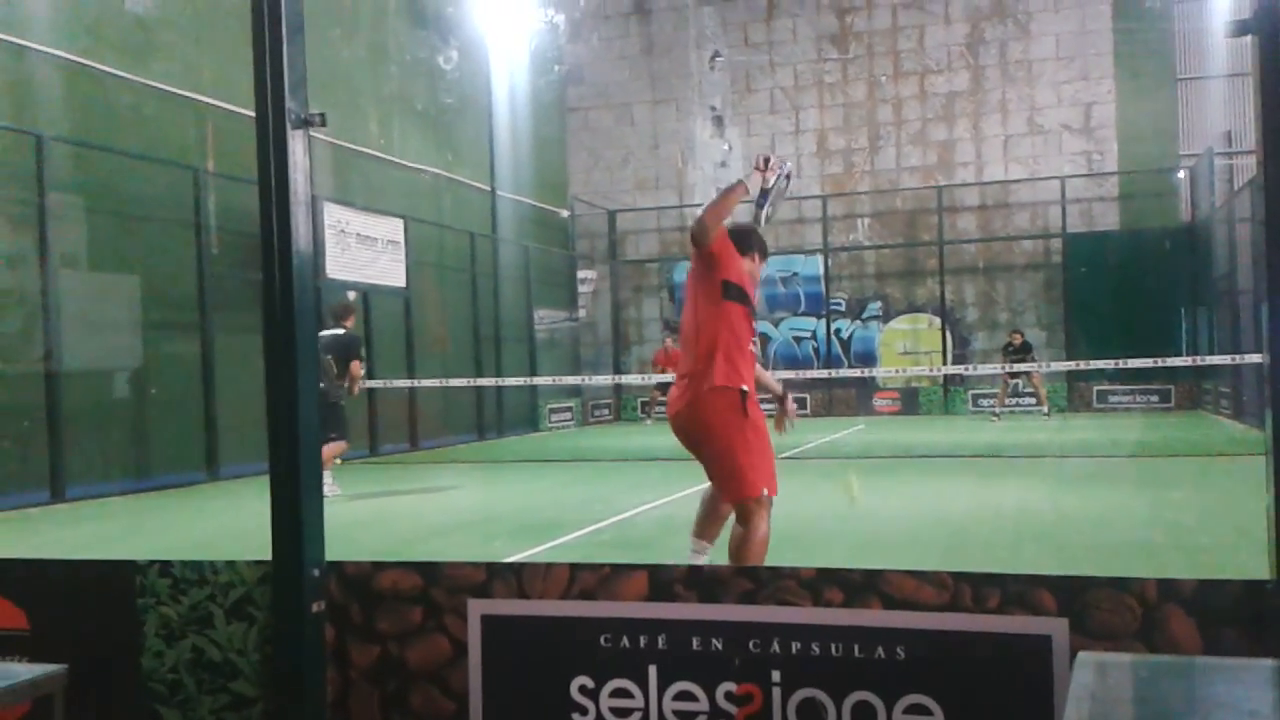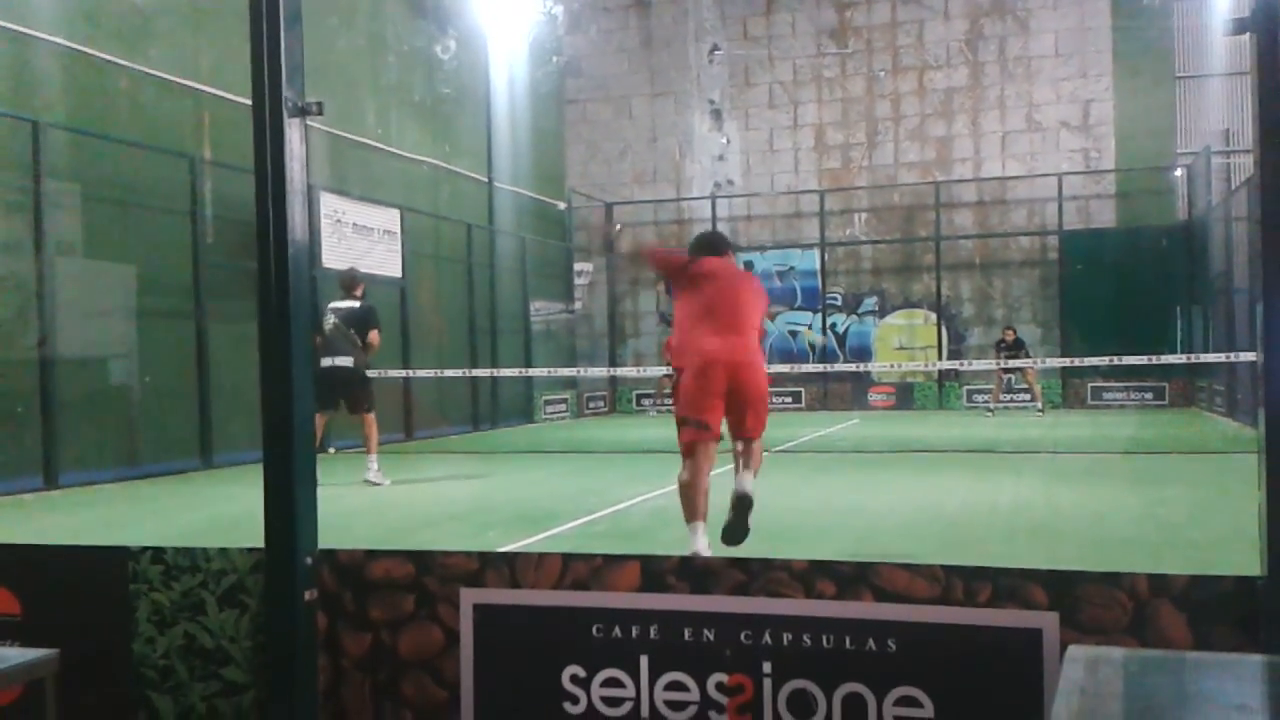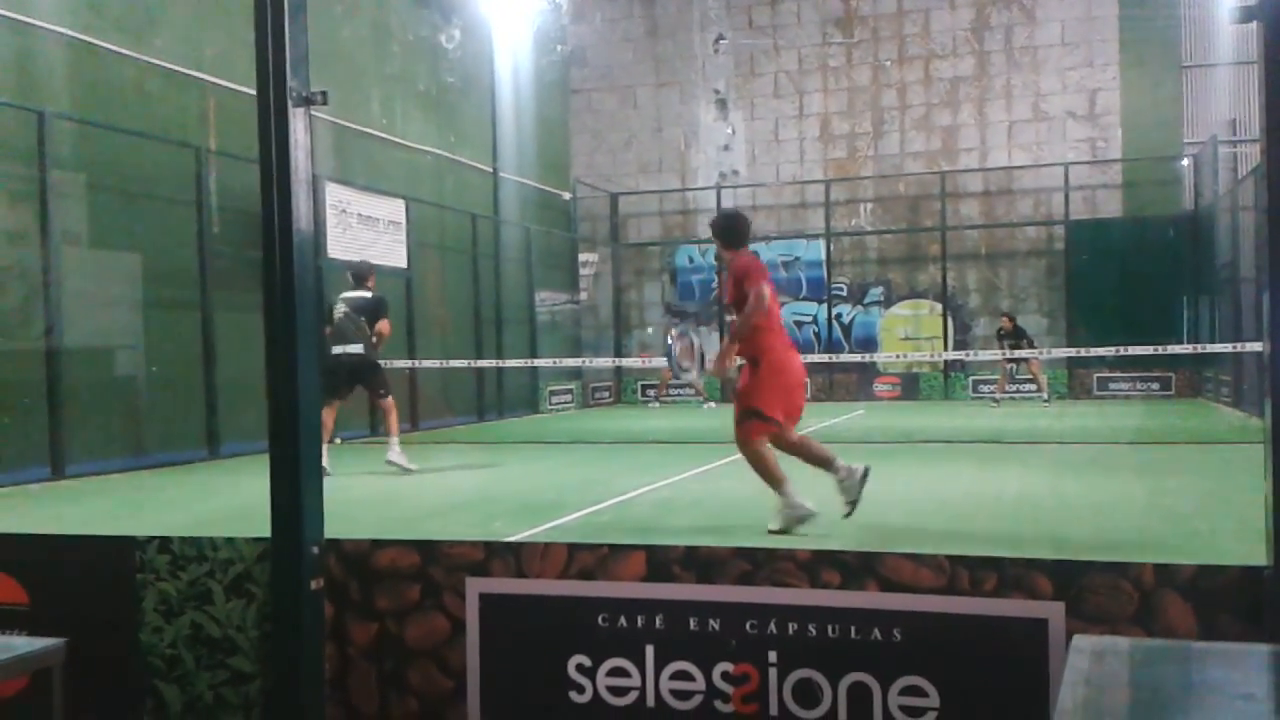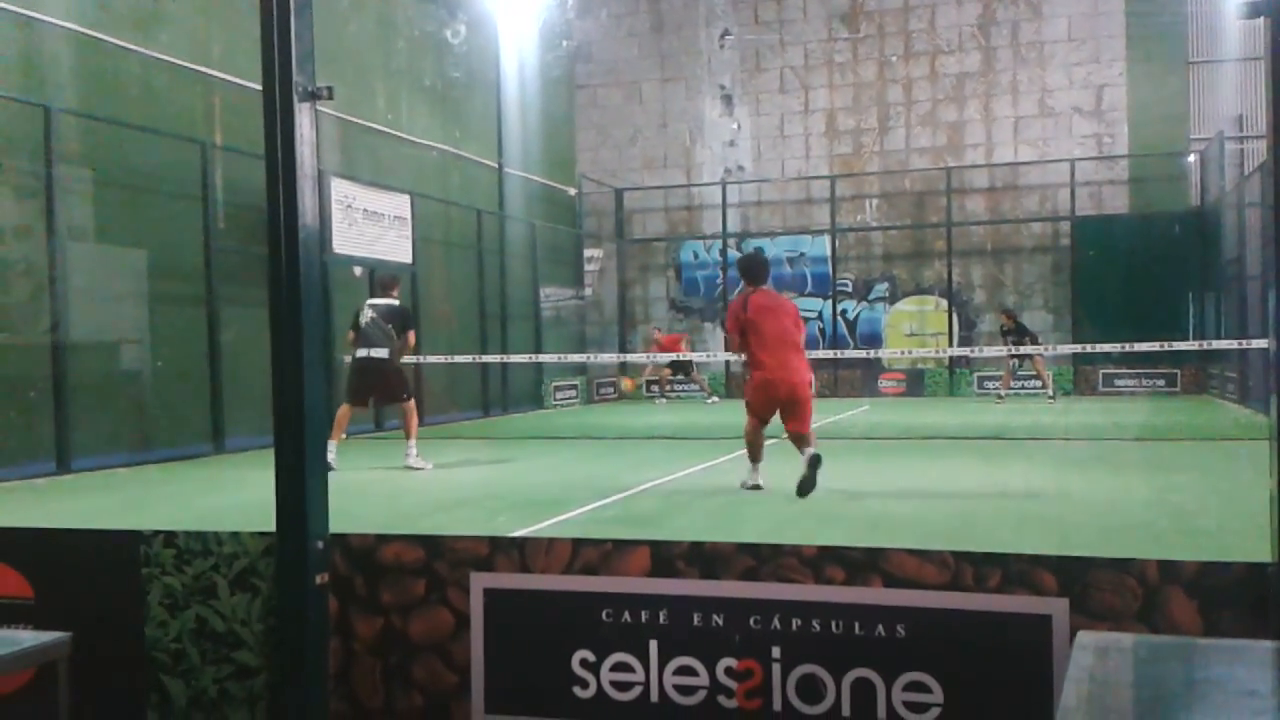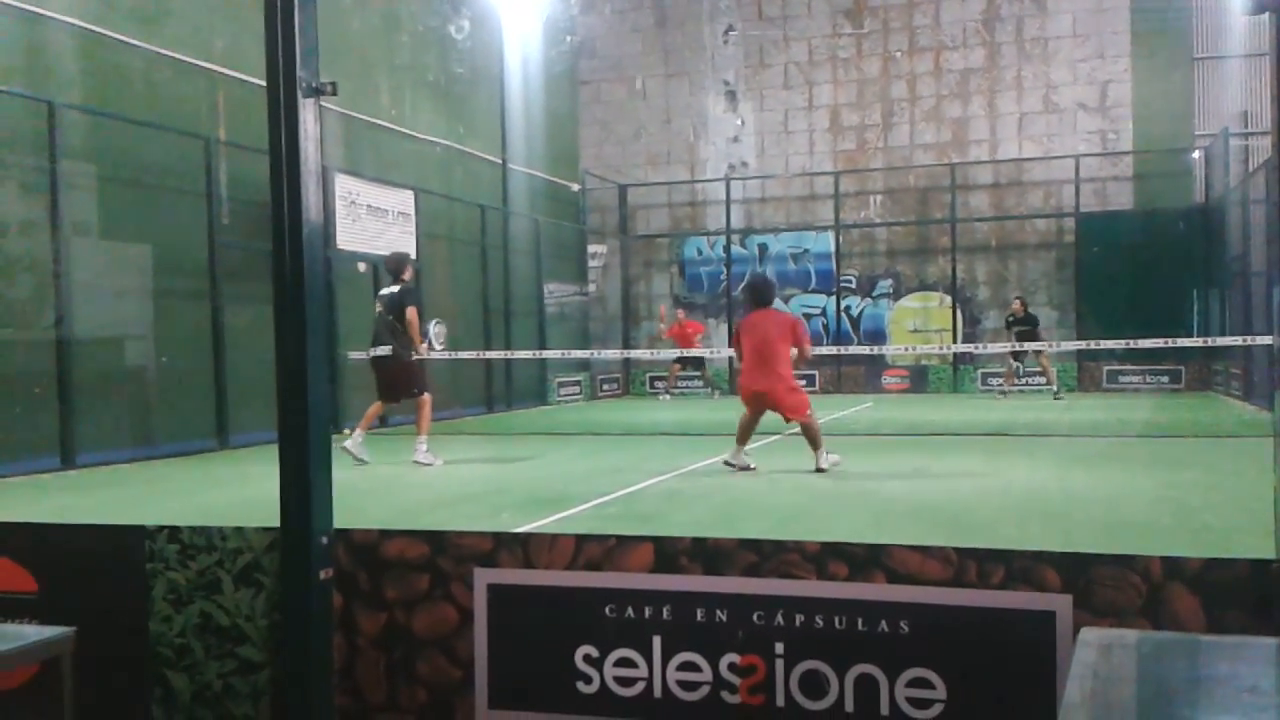
dt=0.5s
person 1, frame 1
left shoulder: (729, 291)
right shoulder: (714, 261)
left elbow: (744, 359)
right elbow: (703, 224)
left wrist: (781, 393)
right wrist: (750, 180)
left hip: (684, 404)
right hip: (721, 398)
left knee: (726, 484)
right knee: (754, 507)
left ankle: (697, 562)
person 1, frame 2
left shoulder: (690, 265)
right shoulder: (752, 286)
left elbow: (646, 255)
left hip: (702, 365)
right hip: (747, 367)
left knee: (698, 461)
right knee: (750, 441)
left ankle: (698, 547)
right ankle: (743, 488)
person 1, frame 3
left shoulder: (743, 265)
right shoulder: (748, 264)
left elbow: (761, 301)
left wrist: (730, 342)
left hip: (768, 365)
right hip: (785, 363)
left knee: (749, 440)
right knee: (784, 438)
left ankle: (794, 504)
right ankle: (847, 472)
person 1, frame 4
left shoulder: (739, 305)
right shoulder: (788, 303)
left elbow: (735, 346)
right elbow: (800, 341)
left hip: (766, 378)
right hip: (800, 376)
left knee: (755, 423)
right knee: (800, 429)
left ankle: (754, 475)
right ankle: (809, 456)
person 1, frame 5
left shoulder: (743, 323)
right shoulder: (790, 320)
right elbow: (806, 354)
right wrist: (794, 353)
left hip: (748, 386)
right hip: (779, 386)
left knee: (754, 411)
right knee: (804, 414)
left ankle: (737, 454)
right ankle: (822, 457)
person 2, frame 1
left shoulder: (321, 337)
right shoulder: (351, 338)
left elbow: (323, 367)
right elbow: (355, 369)
right wrist: (353, 387)
right hip: (328, 394)
left knee: (329, 438)
right knee: (339, 443)
left ankle: (327, 483)
person 2, frame 2
left shoulder: (328, 309)
right shoulder: (366, 309)
left elbow: (318, 341)
right elbow: (373, 340)
right wrist: (365, 354)
left hip: (326, 368)
right hip: (351, 368)
left knee: (320, 416)
right knee: (368, 417)
right ankle: (372, 468)
person 2, frame 3
left shoulder: (338, 300)
right shoulder: (376, 299)
left elbow: (328, 331)
right elbow: (383, 328)
right wrist: (375, 342)
left hip: (336, 356)
right hip: (361, 356)
left knee: (330, 405)
right knee: (388, 403)
left ankle: (322, 457)
right ankle: (394, 451)
person 2, frame 4
left shoulder: (364, 307)
right shoulder: (402, 310)
left elbow: (350, 338)
right elbow: (411, 342)
left hip: (361, 359)
right hip: (385, 360)
left knee: (347, 405)
right knee: (409, 406)
left ankle: (330, 452)
right ankle: (412, 455)
person 2, frame 5
left shoulder: (383, 293)
right shoulder: (408, 290)
right elbow: (411, 316)
left wrist: (411, 345)
right wrist: (418, 344)
left hip: (378, 353)
right hip: (397, 355)
left knee: (383, 401)
right knee: (423, 399)
left ankle: (355, 441)
right ankle: (422, 450)
